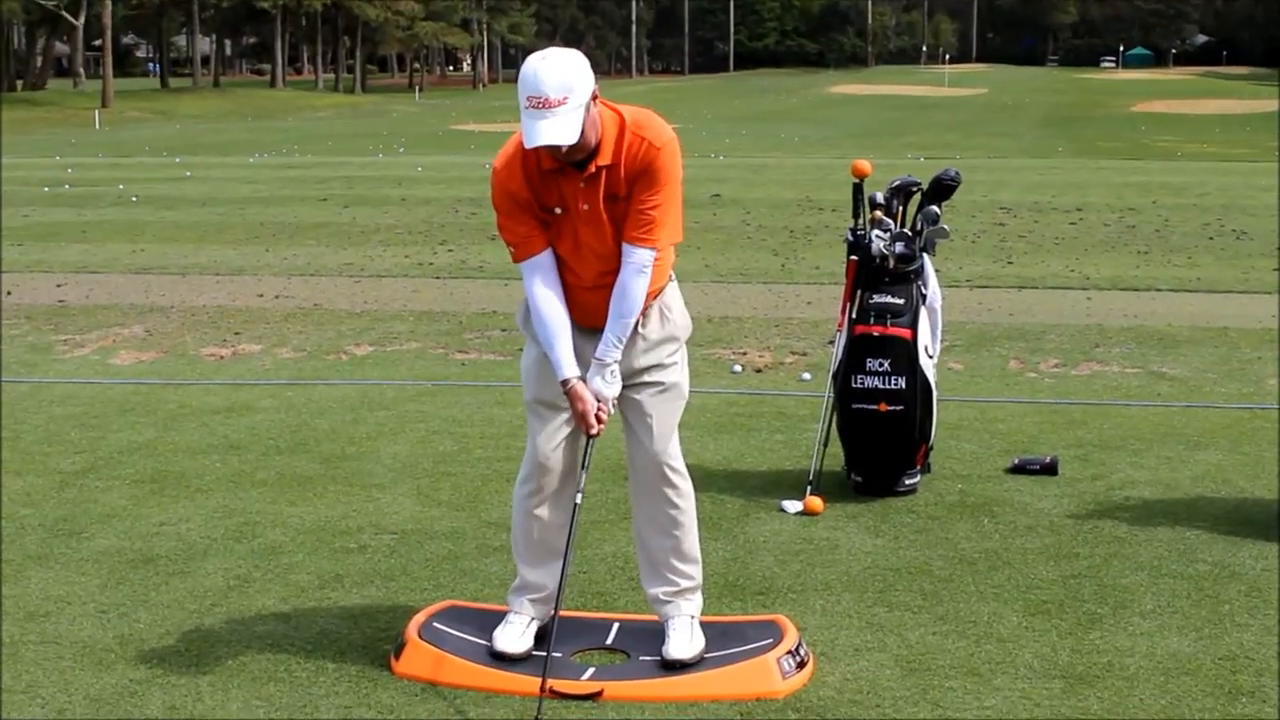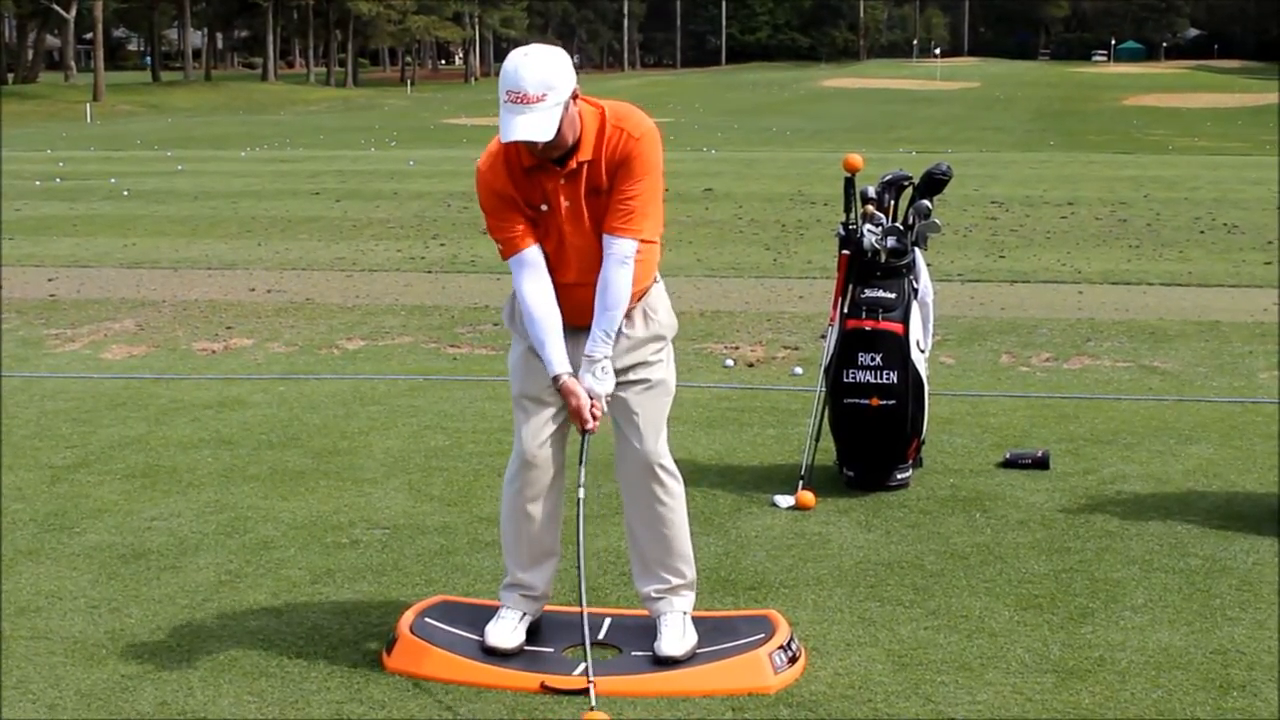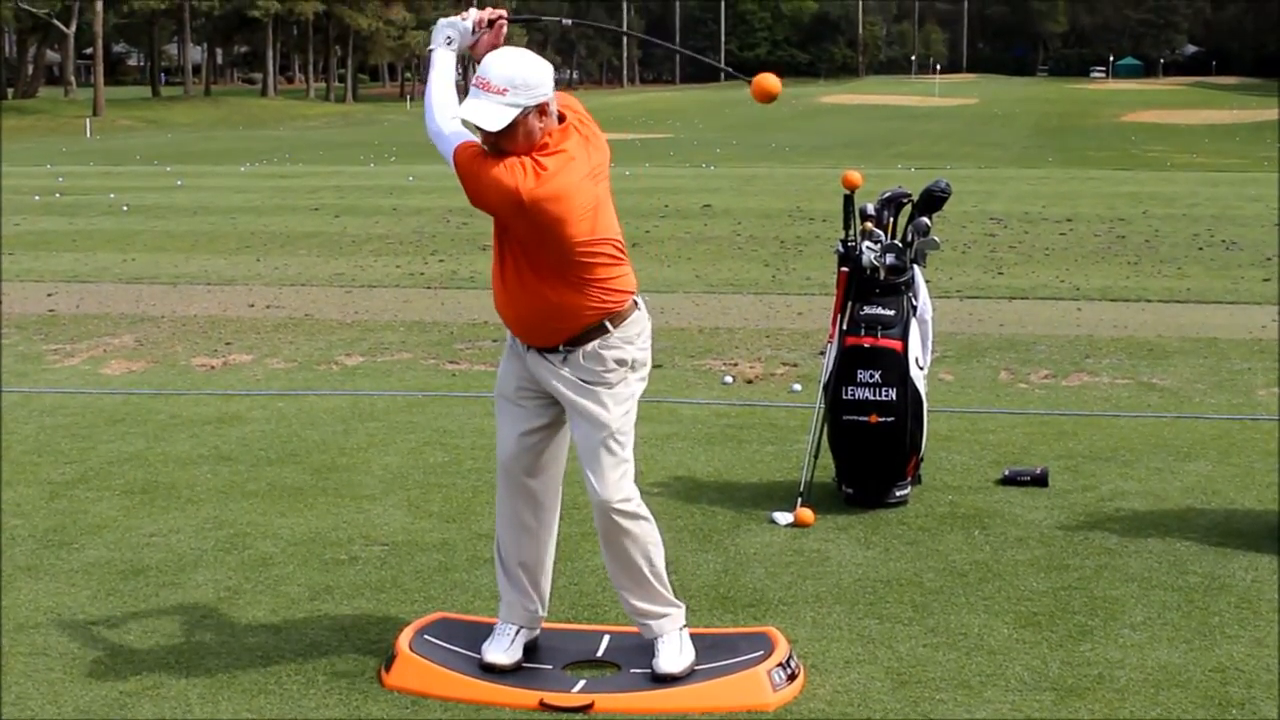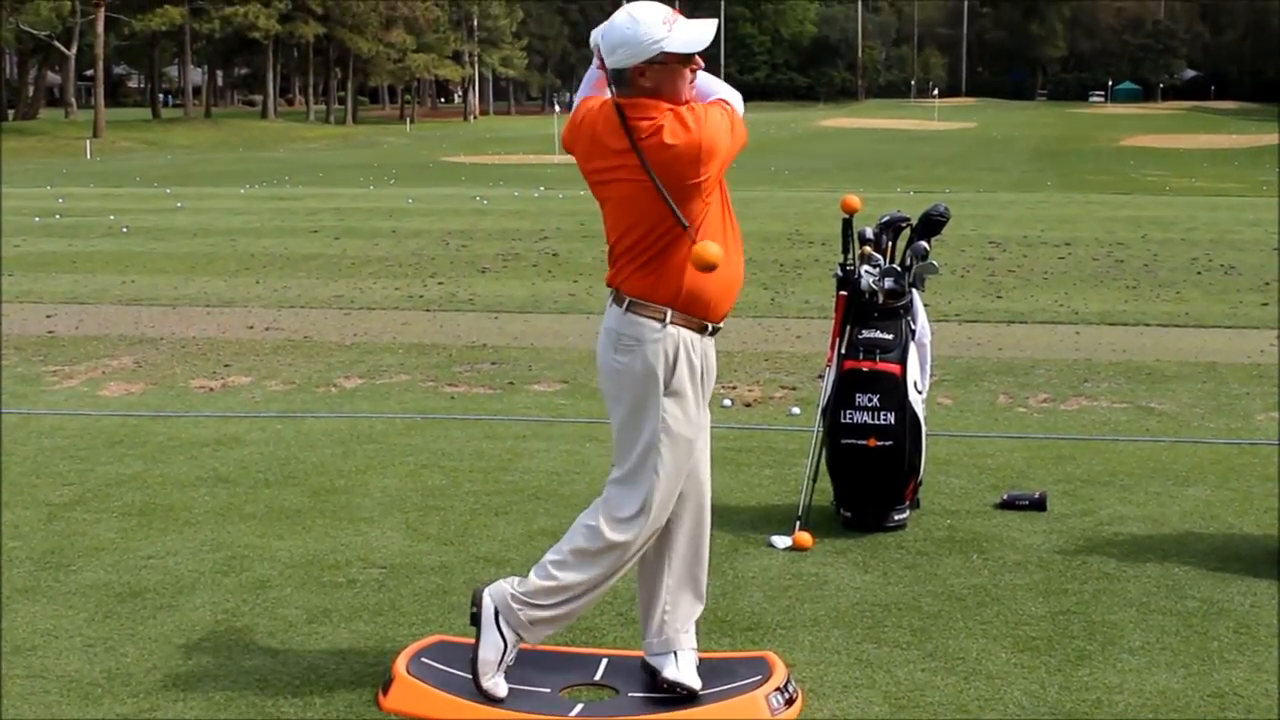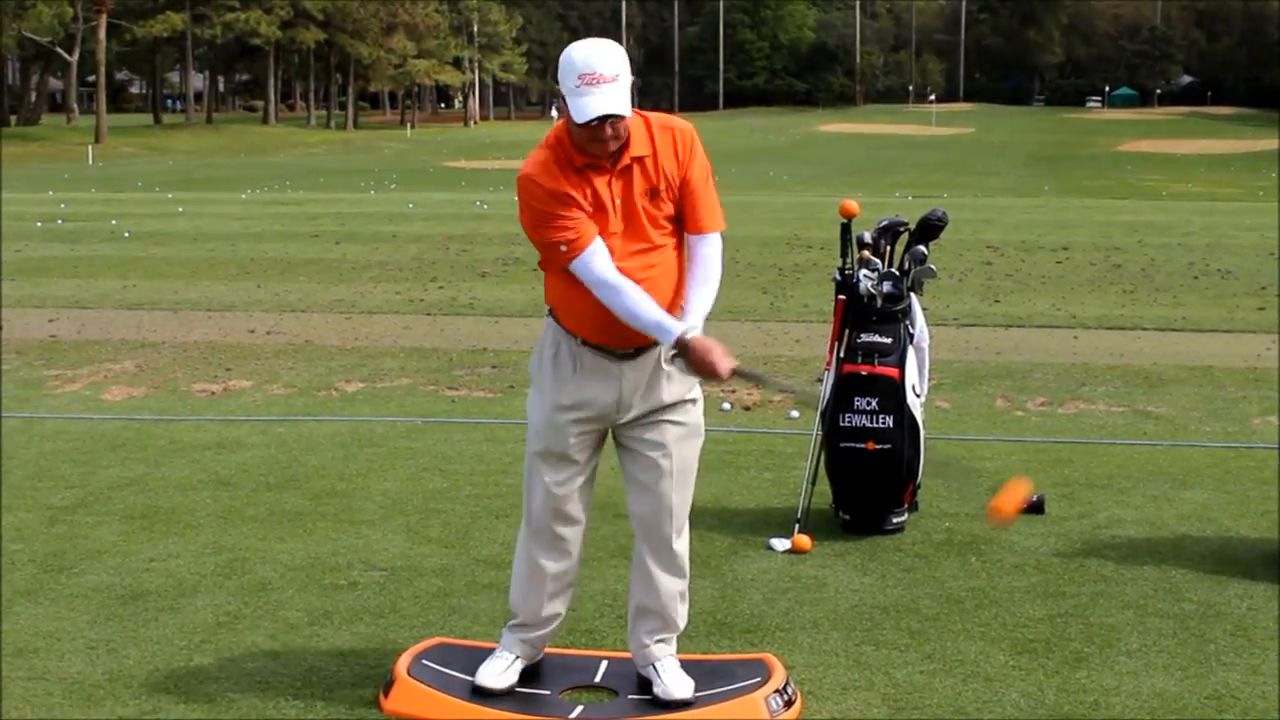
dt=1s
person 1, frame 1
left shoulder: (651, 143)
right shoulder: (512, 170)
left elbow: (638, 265)
right elbow: (540, 278)
left wrist: (607, 363)
right wrist: (570, 377)
left hip: (645, 320)
right hip: (558, 324)
left knee: (657, 461)
right knee: (544, 462)
left ankle: (678, 606)
right ankle: (530, 601)
person 1, frame 2
left shoulder: (632, 136)
right shoulder: (496, 168)
left elbow: (617, 256)
right elbow: (529, 273)
left wrist: (594, 363)
right wrist: (558, 375)
left hip: (630, 318)
right hip: (547, 323)
left knee: (647, 459)
right knee: (532, 457)
left ankle: (671, 601)
right ankle: (521, 598)
person 1, frame 3
left shoulder: (524, 183)
right shoulder: (571, 125)
left elbow: (445, 134)
right elbow: (494, 122)
right wrist: (482, 56)
left hip: (601, 349)
right hip: (531, 343)
left knee: (610, 494)
right knee: (519, 475)
left ankle: (663, 622)
right ankle: (518, 616)
person 1, frame 4
left shoulder: (595, 124)
right shoulder: (691, 137)
right elbow: (732, 102)
left wrist: (603, 60)
right wrist: (689, 82)
left hip: (667, 337)
right hip: (661, 344)
left knee: (684, 497)
right knee: (640, 503)
left ankle: (670, 642)
right ankle: (513, 610)
person 1, frame 5
left shoulder: (676, 141)
right shoulder: (542, 176)
left elbow: (705, 244)
right elbow: (597, 277)
left wrist: (688, 333)
right wrist: (688, 338)
left hip: (660, 359)
right hip: (577, 356)
left knee: (663, 511)
right knee: (552, 508)
left ankle: (656, 647)
right ankle: (525, 638)
